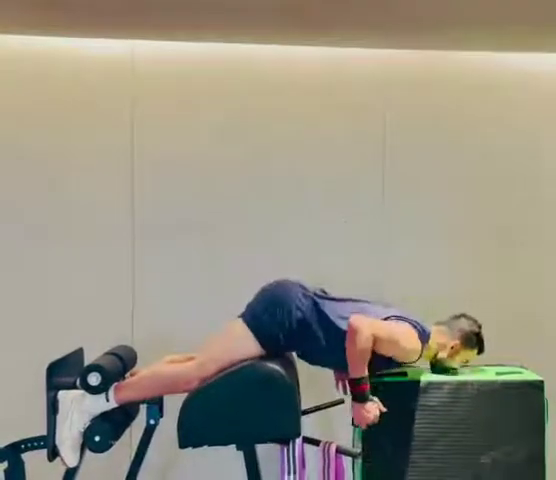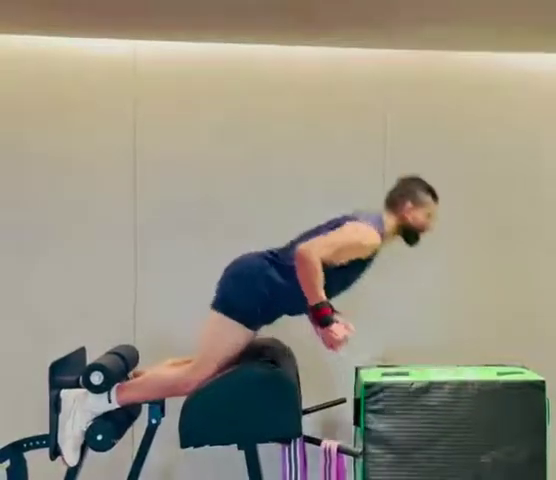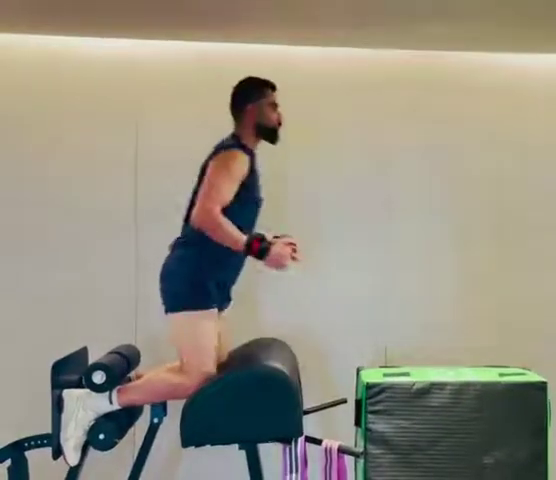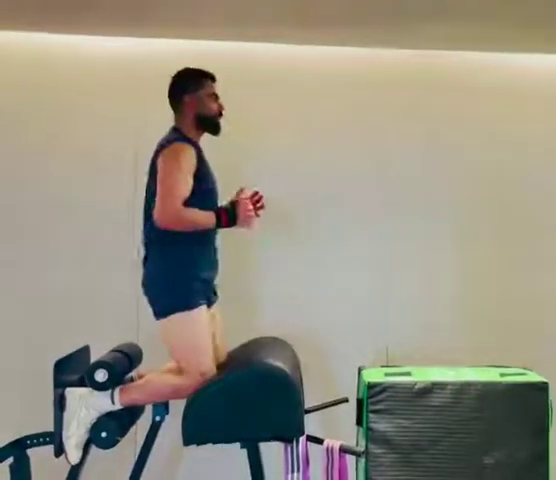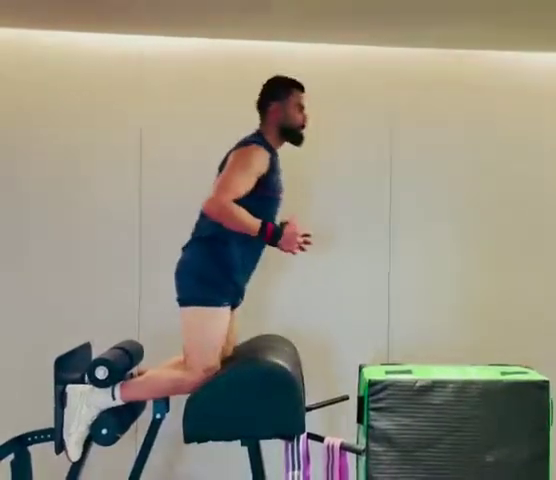
dt=0.5s
person 1, frame 1
left shoulder: (407, 328)
right shoulder: (411, 343)
right elbow: (359, 328)
left wrist: (341, 364)
right wrist: (361, 395)
left hip: (290, 300)
right hip: (284, 312)
left knee: (200, 365)
right knee: (196, 374)
left ankle: (112, 380)
right ankle: (92, 402)
person 1, frame 2
left shoulder: (364, 226)
right shoulder: (369, 234)
right elbow: (307, 255)
left wrist: (324, 313)
right wrist: (324, 319)
left hip: (256, 284)
right hip: (253, 287)
left knee: (203, 365)
right knee: (199, 374)
left ankle: (118, 383)
right ankle: (95, 402)
person 1, frame 3
left shoulder: (241, 157)
right shoulder: (234, 155)
right elbow: (205, 215)
left wrist: (266, 243)
right wrist: (259, 250)
left hip: (206, 280)
right hip: (193, 279)
left knee: (211, 368)
right knee: (198, 379)
left ankle: (117, 382)
right ankle: (97, 403)
person 1, frame 4
left shoulder: (187, 149)
right shoulder: (178, 150)
right elbow: (167, 215)
left wrist: (233, 210)
right wrist: (228, 216)
left hip: (194, 279)
right hip: (175, 280)
left knee: (215, 365)
right knee: (198, 377)
left ankle: (120, 385)
right ankle: (96, 402)
person 1, frame 5
left shoulder: (264, 154)
right shoulder: (255, 152)
right elbow: (216, 205)
left wrist: (278, 235)
right wrist: (274, 234)
left hip: (222, 275)
right hip: (208, 273)
left knee: (218, 363)
right knee: (202, 373)
left ankle: (123, 380)
right ankle: (98, 398)
